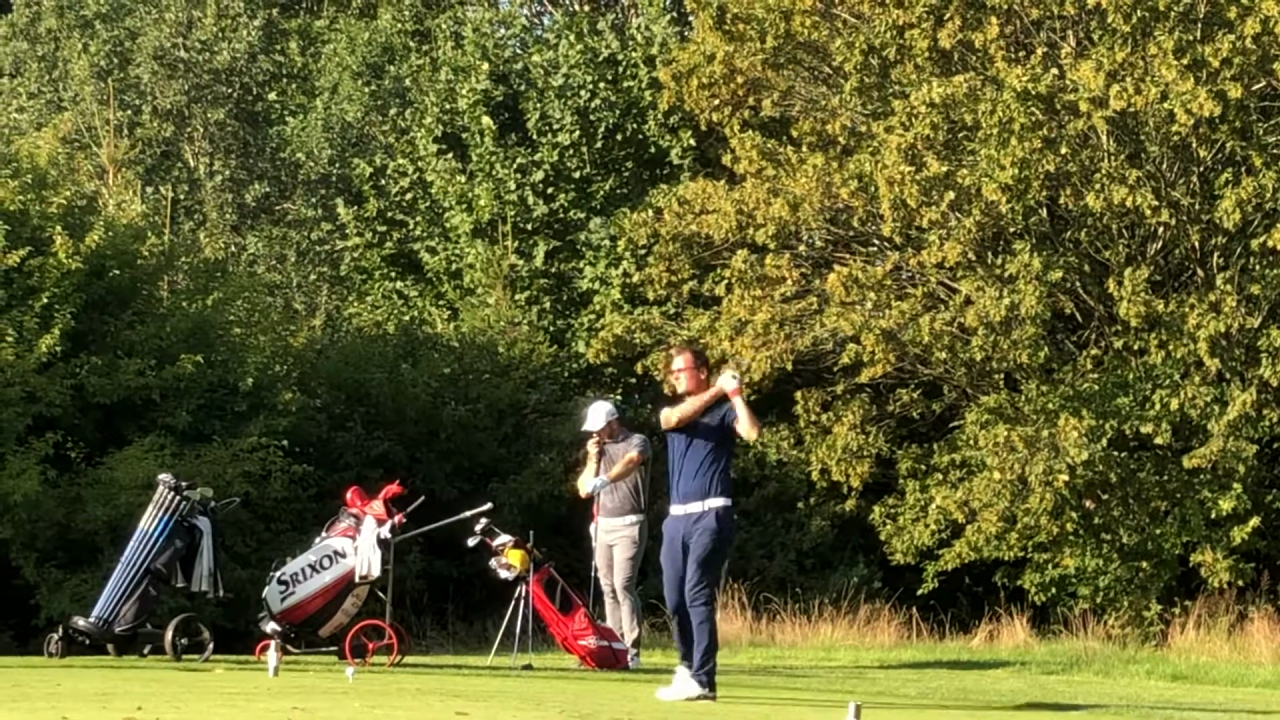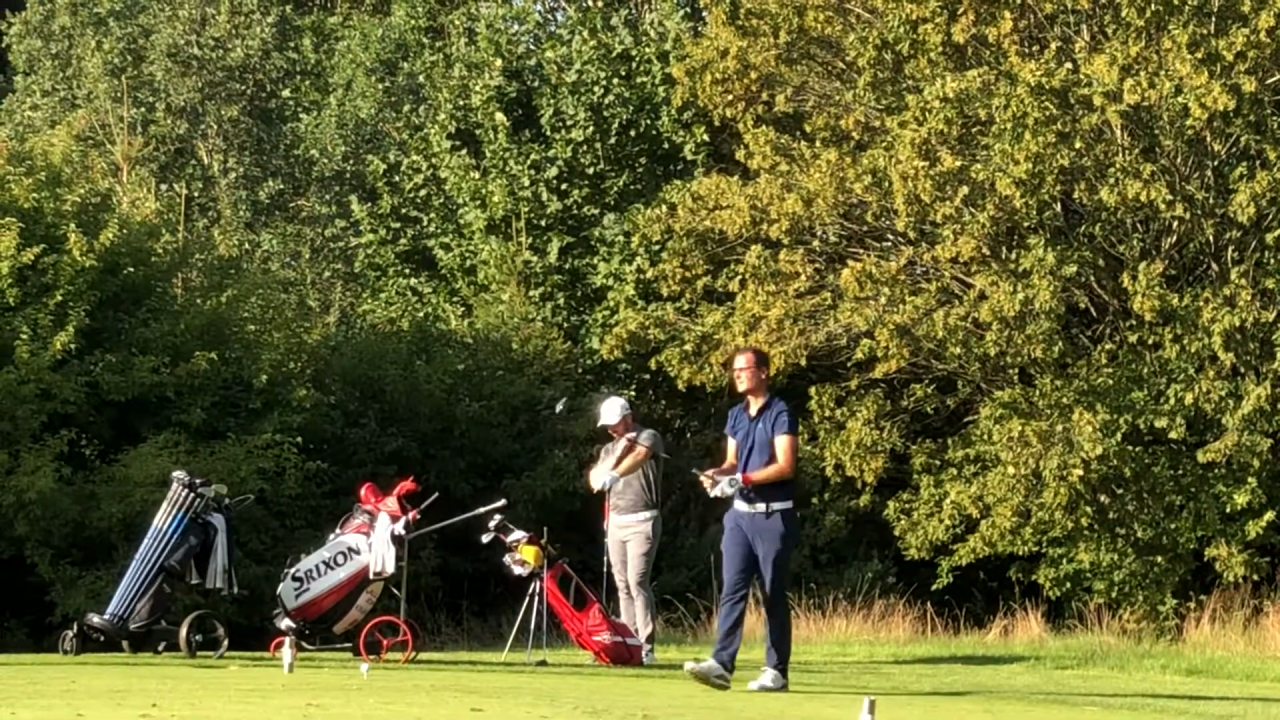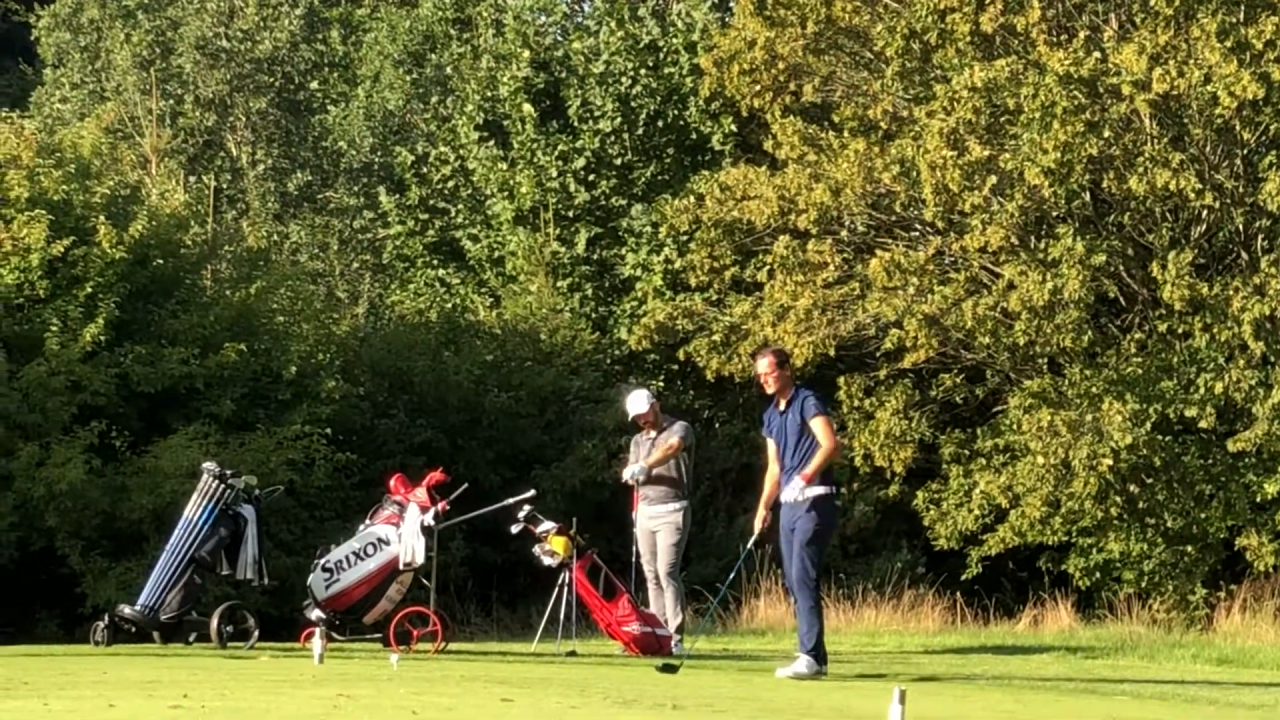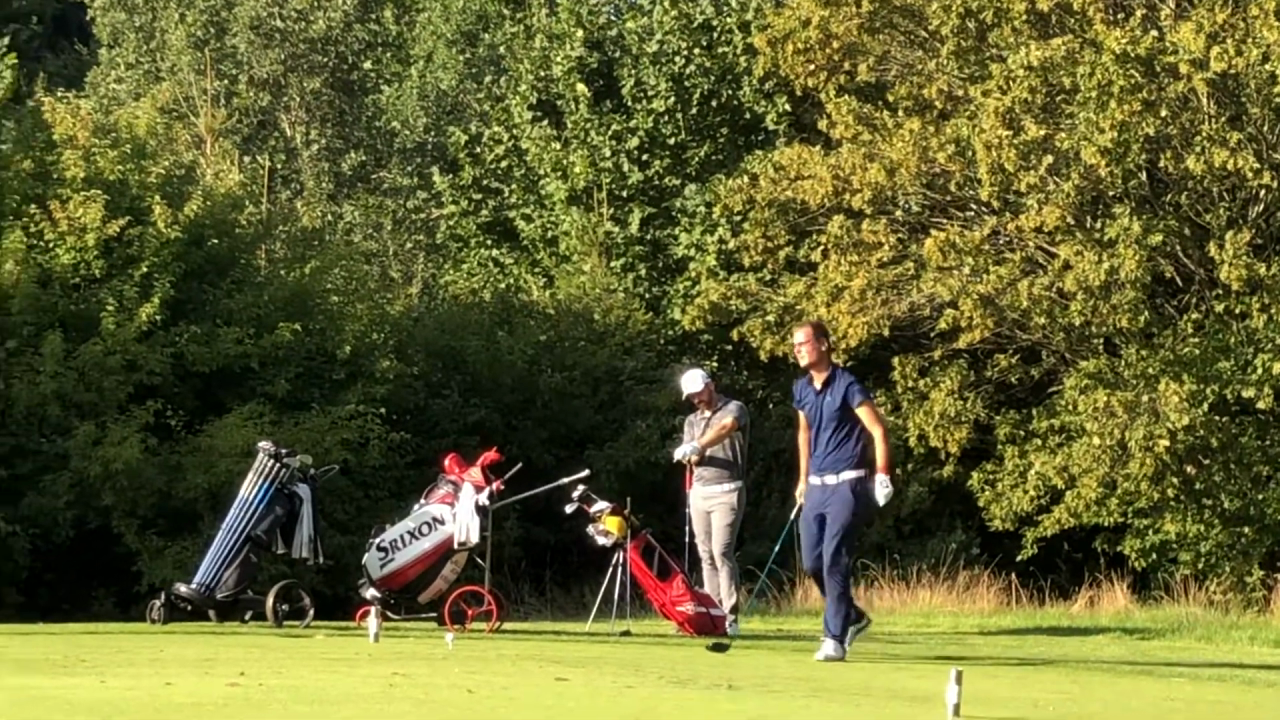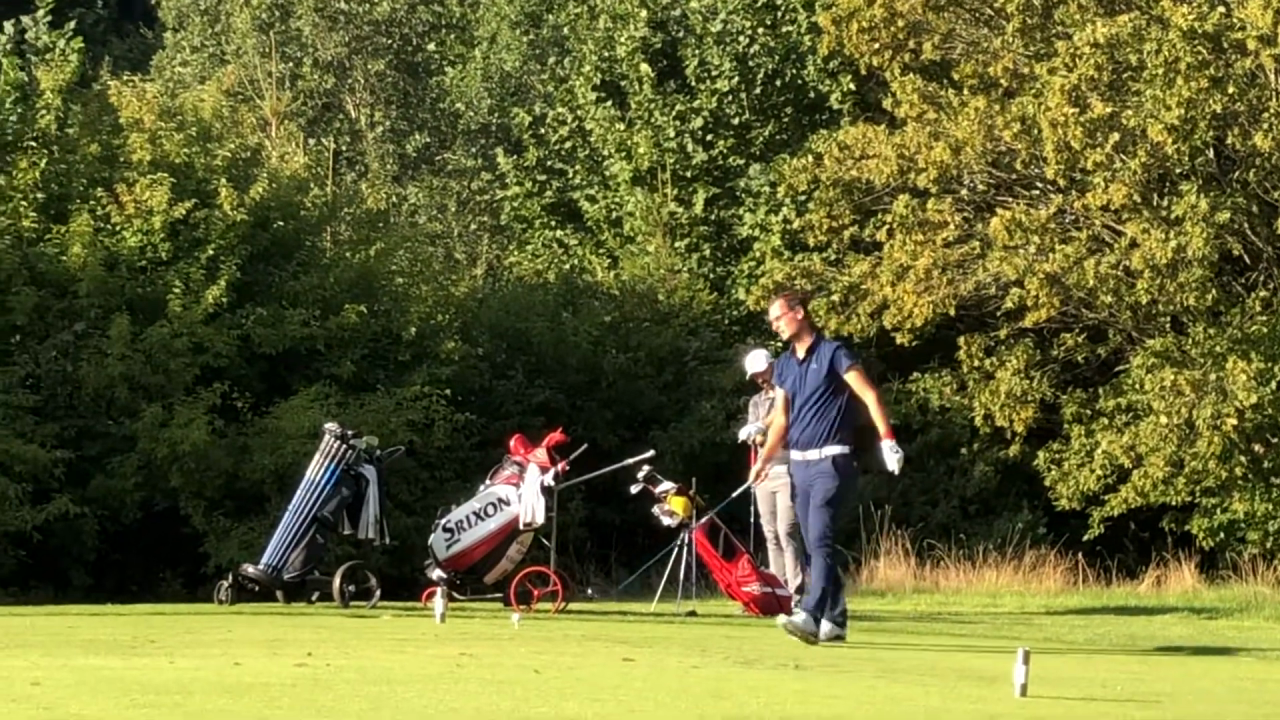
dt=1s
person 1, frame 1
left shoulder: (725, 412)
right shoulder: (670, 411)
left elbow: (753, 433)
right elbow: (673, 419)
left wrist: (734, 393)
right wrist: (717, 390)
left hip: (710, 514)
right hip: (677, 516)
left knee: (698, 594)
right knee: (674, 599)
left ankle: (701, 680)
right ankle: (690, 664)
person 1, frame 2
left shoulder: (780, 414)
right shoulder: (736, 415)
left elbow: (785, 467)
left wrist: (743, 480)
right wrist: (718, 475)
left hip: (774, 516)
right hip: (740, 514)
left knee: (773, 595)
right knee: (733, 588)
left ankle: (777, 670)
right ankle: (721, 664)
person 1, frame 3
left shoulder: (808, 401)
right shoulder: (770, 415)
left elbow: (830, 445)
left wrist: (803, 479)
right wrist: (763, 507)
left hip: (814, 501)
right hip: (789, 506)
left knee: (805, 578)
right knee: (795, 583)
left ankle: (810, 657)
right ankle: (815, 657)
person 1, frame 4
left shoulder: (847, 385)
right shoulder: (800, 388)
left elbow: (878, 430)
left wrist: (882, 473)
right wrist: (802, 478)
left hip: (846, 484)
right hip: (816, 486)
left knee: (834, 560)
right knee: (812, 562)
left ankle: (834, 639)
right ankle: (852, 616)
person 1, frame 5
left shoulder: (832, 352)
right shoulder: (783, 364)
left elbow: (870, 395)
left wrist: (887, 438)
right wrist: (764, 459)
left hip: (831, 461)
right hip: (799, 464)
left knee: (820, 538)
right knee: (815, 545)
left ankle: (811, 616)
right ankle: (833, 620)
person 2, frame 1
left shoulder: (637, 442)
right shoulder: (598, 449)
left elbow: (630, 463)
right elbow: (583, 490)
left wrist: (604, 480)
right wrist: (593, 459)
left hip: (629, 525)
right hip: (602, 526)
left knee: (623, 586)
right knee: (608, 589)
left ankle: (632, 652)
person 2, frame 2
left shoulder: (649, 437)
right shoulder: (610, 448)
left elbow: (639, 456)
right elbow: (594, 481)
left wrist: (614, 475)
right wrist: (618, 453)
left hip: (643, 521)
right hip: (616, 523)
left knee: (638, 582)
right knee: (623, 585)
left ankle: (647, 648)
person 2, frame 3
left shoulder: (680, 429)
right shoulder: (637, 441)
left elbow: (670, 449)
right elbow: (631, 478)
left wrist: (643, 466)
right wrist: (637, 473)
left hip: (672, 512)
right hip: (644, 513)
left knee: (667, 572)
right knee: (652, 575)
left ankle: (676, 638)
person 2, frame 4
left shoulder: (734, 409)
right shoulder: (691, 421)
left elbow: (726, 428)
right elbow: (692, 459)
left wrist: (697, 445)
right wrist: (692, 454)
left hip: (727, 492)
right hip: (699, 492)
left knee: (722, 553)
right knee: (706, 555)
left ankle: (730, 618)
person 2, frame 5
right shoulder: (755, 402)
right elbow: (756, 439)
left wrist: (761, 425)
right wrist: (758, 435)
left hip: (790, 471)
right hip: (764, 472)
left knee: (787, 532)
right knee: (771, 535)
left ankle: (796, 596)
